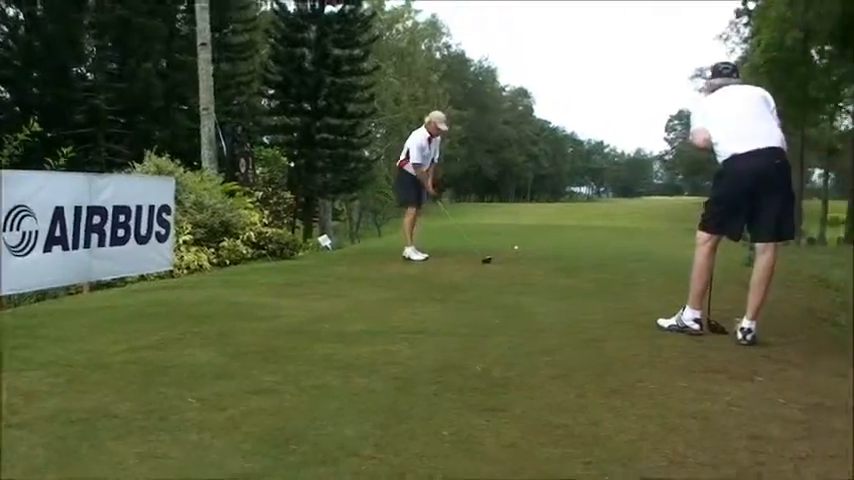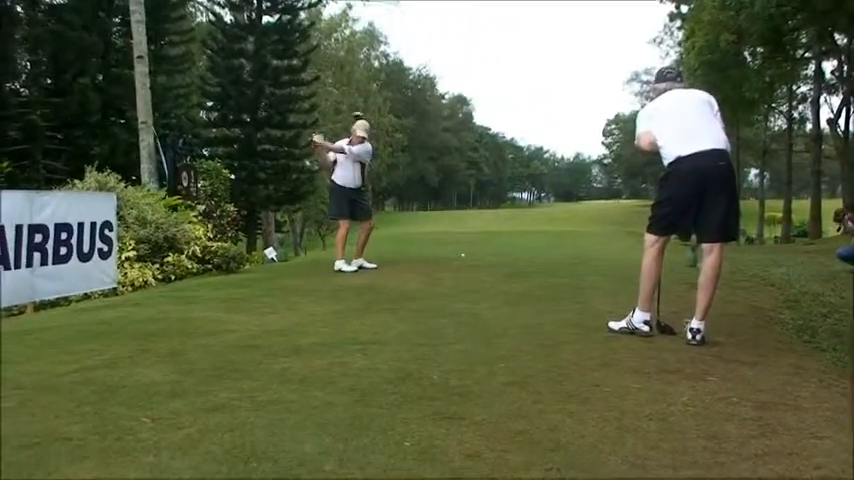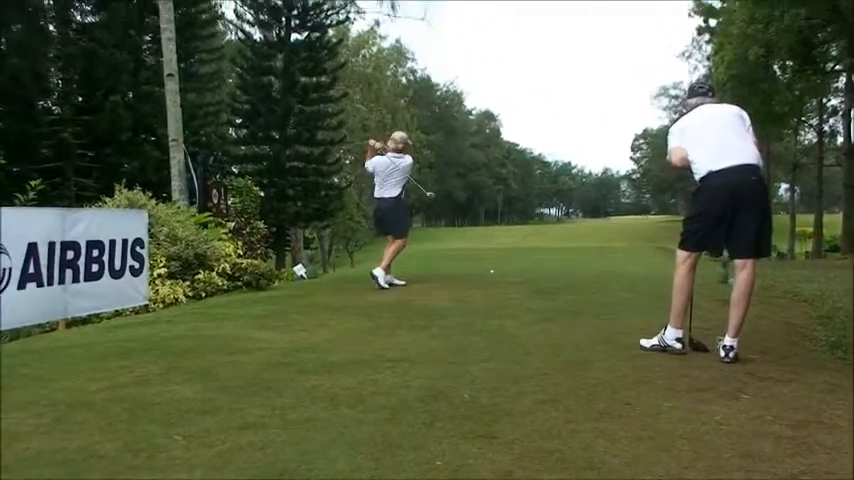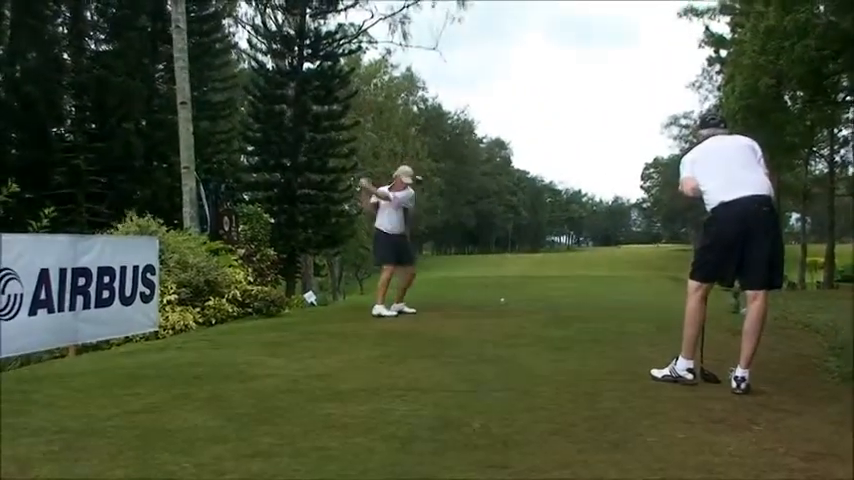
dt=1s
person 1, frame 1
left shoulder: (705, 103)
right shoulder: (760, 93)
left elbow: (701, 140)
right elbow: (778, 129)
left hip: (737, 165)
right hip: (775, 161)
left knee: (706, 238)
right knee: (767, 246)
left ankle: (691, 316)
right ankle: (748, 326)
person 1, frame 2
left shoulder: (649, 108)
right shoulder: (704, 96)
left elbow: (646, 143)
right elbow: (722, 133)
left hip: (683, 167)
right hip: (719, 162)
left knee: (654, 239)
right knee: (713, 246)
left ankle: (641, 318)
right ankle: (697, 327)
person 1, frame 3
left shoulder: (681, 124)
right shoulder: (736, 111)
left elbow: (678, 159)
right elbow: (755, 148)
left hip: (714, 183)
right hip: (751, 178)
left knee: (686, 257)
right knee: (746, 263)
left ankle: (673, 336)
right ankle: (729, 344)
person 1, frame 4
left shoulder: (692, 155)
right shoulder: (748, 142)
left elbow: (690, 189)
right elbow: (766, 180)
left hip: (725, 213)
right hip: (762, 208)
left knee: (697, 287)
right knee: (757, 294)
left ankle: (684, 366)
right ankle: (742, 375)
person 2, frame 1
left shoulder: (436, 139)
right shoulder: (416, 139)
left elbow: (433, 162)
right elbow: (416, 167)
left wrist: (430, 182)
right wrist: (427, 186)
left hip: (418, 178)
right hip: (406, 176)
left knee: (415, 213)
right knee: (411, 211)
left ankle: (411, 247)
right ankle: (409, 248)
person 2, frame 2
left shoulder: (367, 148)
right shoulder: (340, 144)
left elbow: (344, 151)
right elbow: (329, 163)
left wrist: (322, 144)
right wrist: (321, 145)
left hip: (357, 191)
right hip: (339, 189)
left knee: (368, 225)
right knee: (345, 225)
left ankle: (358, 259)
right ankle: (339, 262)
person 2, frame 3
left shoulder: (378, 161)
right shoulder: (408, 162)
left elbow: (368, 166)
left wrist: (372, 148)
right wrist: (382, 147)
left hip: (380, 204)
right hip: (395, 204)
left knee: (391, 240)
right knee: (400, 241)
left ankle: (387, 276)
right ankle: (380, 270)
person 2, frame 4
left shoulder: (409, 194)
right shoulder: (382, 190)
left elbow: (388, 197)
right elbow: (370, 207)
left wrist: (368, 188)
right wrist: (367, 190)
left hip: (401, 237)
right hip: (383, 236)
left knee: (410, 271)
right knee: (388, 270)
left ankle: (398, 304)
right ankle: (378, 306)
